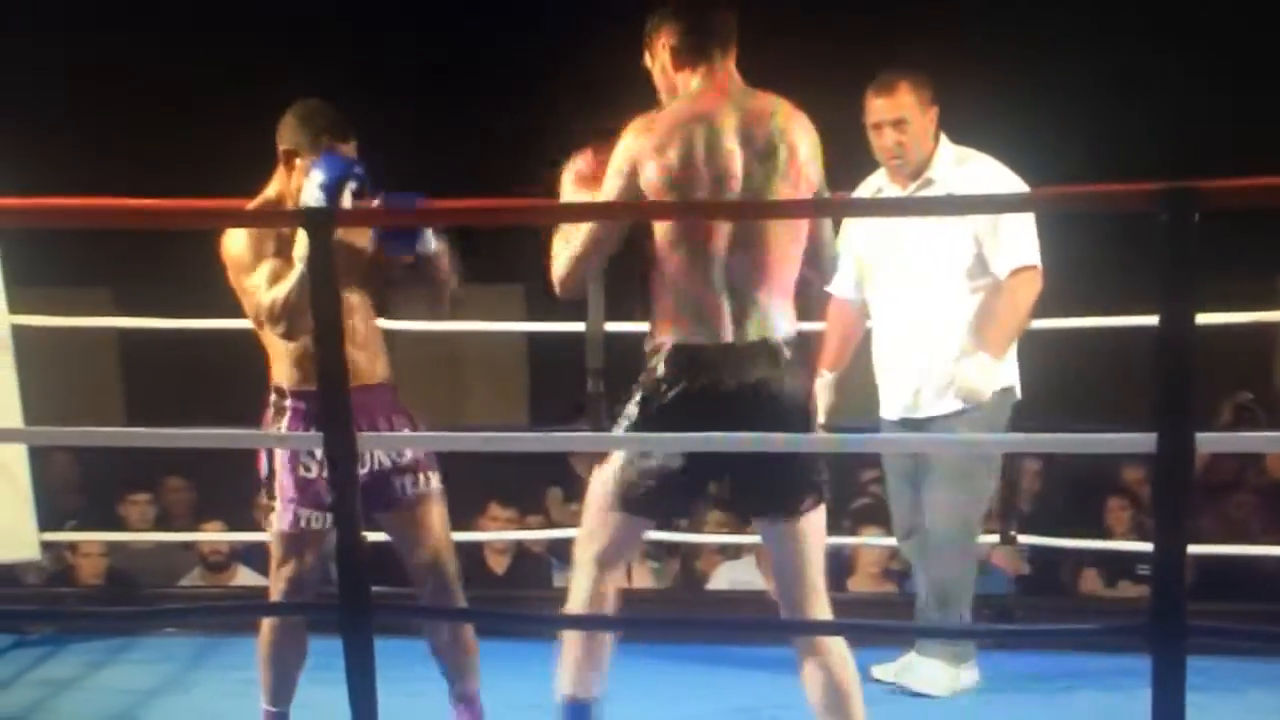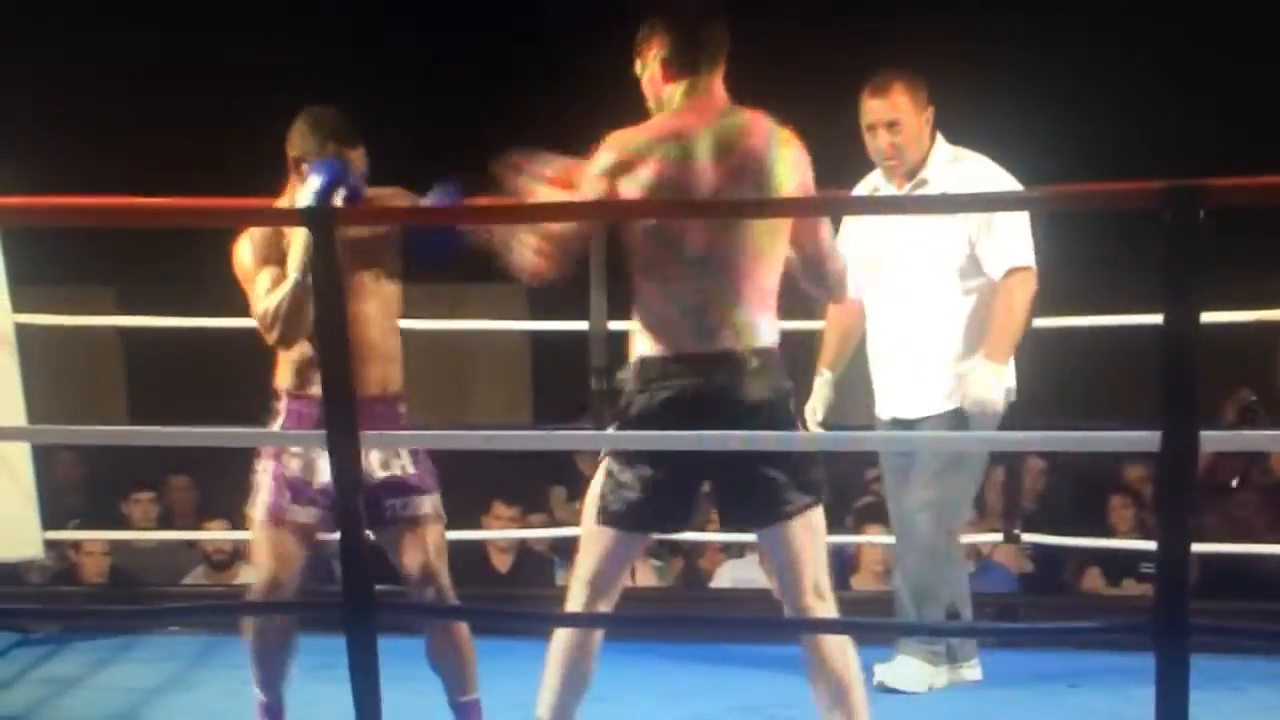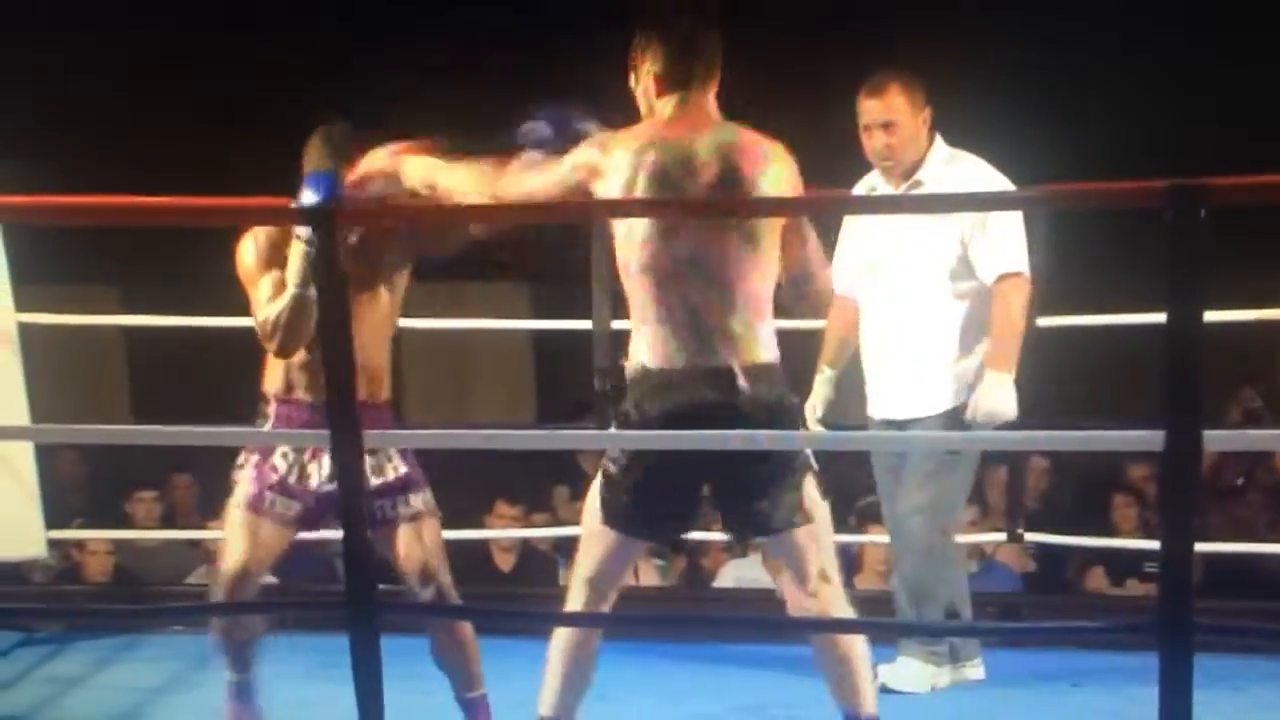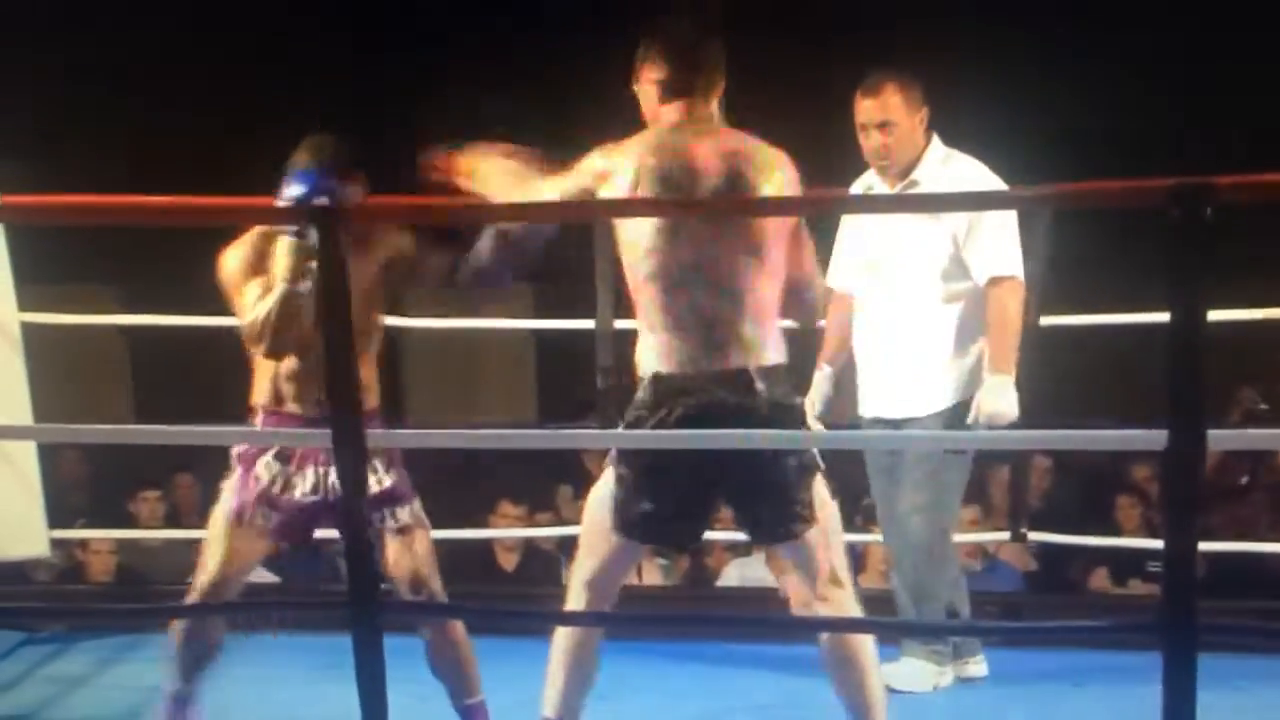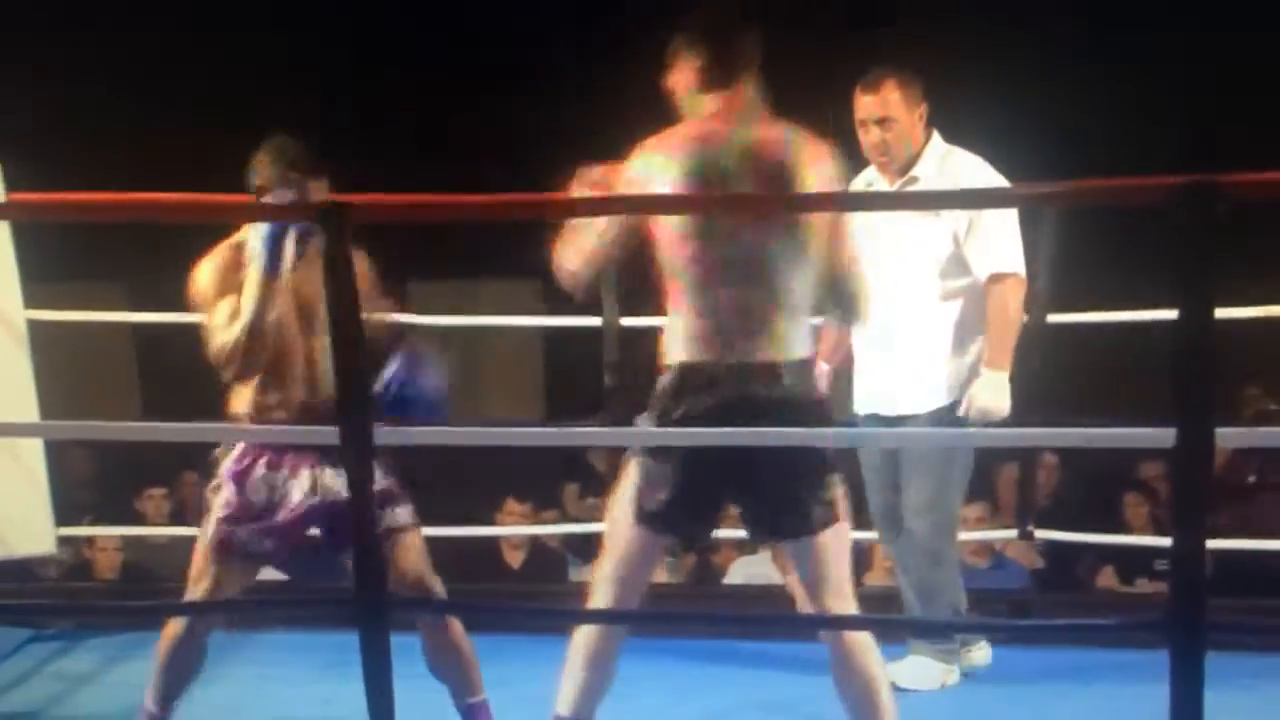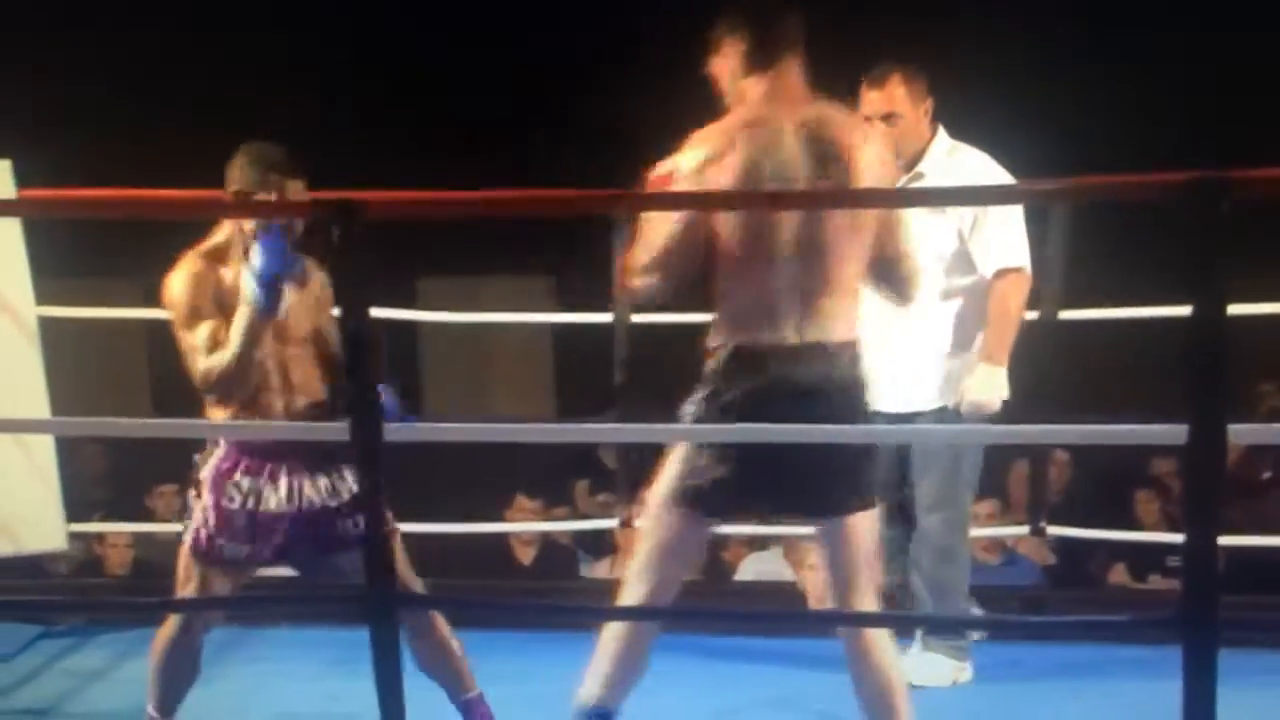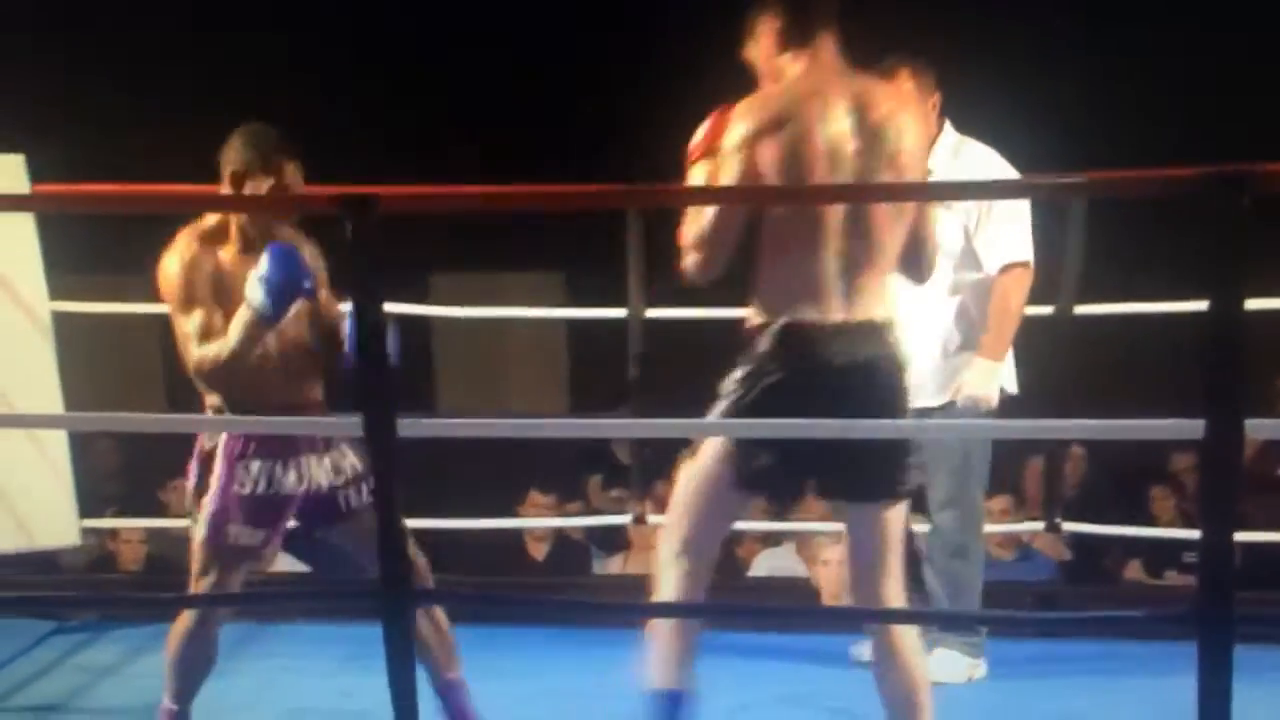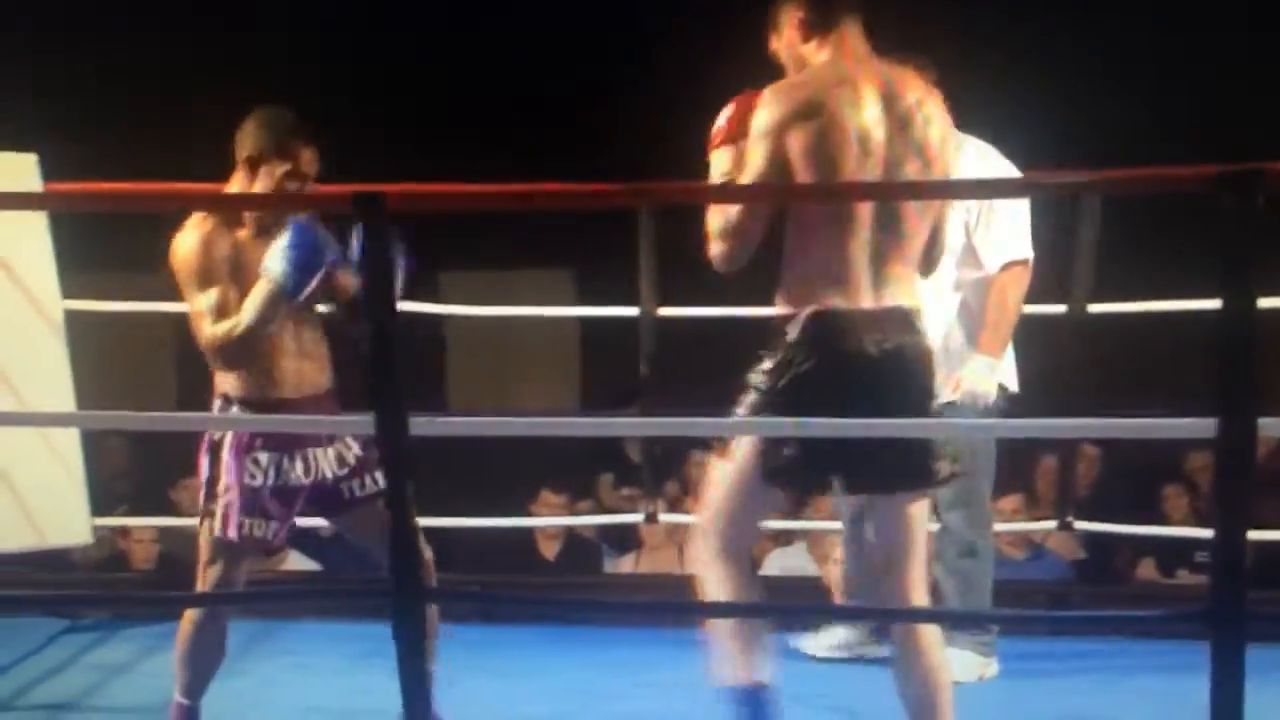
dt=0.1s
person 1, frame 1
left shoulder: (649, 142)
right shoulder: (797, 131)
left elbow: (569, 276)
left wrist: (579, 192)
left hip: (683, 385)
right hip: (775, 382)
left knee: (596, 556)
right knee: (807, 608)
person 1, frame 2
left shoulder: (627, 152)
right shoulder: (785, 149)
left elbow: (540, 260)
right elbow: (832, 281)
left wrist: (542, 194)
left hip: (665, 394)
right hip: (758, 389)
left knee: (590, 591)
right knee: (811, 604)
person 1, frame 3
left shoulder: (611, 156)
right shoulder: (772, 161)
left elbow: (504, 189)
right elbow: (818, 289)
left wrist: (402, 165)
left hip: (661, 404)
right hip: (759, 401)
left knee: (587, 595)
right knee: (820, 593)
person 1, frame 4
left shoulder: (619, 164)
right shoulder: (774, 168)
left elbow: (528, 194)
right elbow: (812, 296)
left wrist: (478, 164)
left hip: (670, 410)
right hip: (763, 404)
left knee: (589, 597)
right knee: (829, 594)
person 1, frame 5
left shoulder: (657, 160)
right shoulder: (812, 160)
left elbow: (573, 270)
right elbow: (851, 303)
left wrist: (587, 200)
left hip: (695, 401)
right hip: (788, 401)
left knee: (612, 597)
right knee: (835, 609)
person 1, frame 6
left shoulder: (713, 147)
right shoulder: (863, 144)
left elbow: (647, 280)
right elbow: (901, 283)
left wrist: (659, 208)
left hip: (745, 383)
right hip: (833, 382)
left knee: (650, 579)
right knee: (859, 603)
person 1, frame 7
left shoulder: (760, 117)
right shoulder: (904, 118)
left elbow: (700, 260)
left wrist: (701, 179)
left hip: (789, 359)
right hip: (872, 361)
left knee: (683, 546)
right knee: (883, 596)
person 1, frame 8
left shoulder: (789, 103)
right shoulder: (928, 105)
left elbow: (726, 248)
left wrist: (724, 164)
left hip: (819, 346)
right hip: (901, 349)
left knee: (718, 544)
right knee: (907, 591)
person 2, frame 1
left shoulder: (984, 181)
right shoulder: (865, 199)
left elbow: (1024, 275)
right elbow: (848, 298)
left wrist: (991, 355)
right wrist: (826, 376)
left hip: (968, 392)
right hip: (900, 397)
left knee: (947, 522)
right knee: (916, 529)
left ankle: (943, 651)
right ankle: (947, 649)
person 2, frame 2
left shoulder: (979, 181)
right shoulder: (864, 199)
left elbow: (1019, 277)
right elbow: (849, 298)
left wrist: (993, 362)
right wrist: (825, 376)
left hip: (960, 393)
right hip: (895, 396)
left knee: (928, 521)
right knee: (912, 528)
left ankle: (925, 651)
right ankle: (954, 650)
person 2, frame 3
left shoulder: (974, 186)
right shoulder: (863, 197)
left elbow: (1011, 284)
right elbow: (848, 296)
left wrist: (999, 373)
right wrist: (826, 375)
left hip: (950, 393)
right hip: (887, 396)
left knee: (920, 522)
right knee: (911, 527)
left ankle: (926, 651)
right ankle: (957, 648)
person 2, frame 4
left shoulder: (969, 186)
right shoulder: (862, 195)
left elbow: (1006, 287)
right elbow: (847, 292)
left wrist: (1000, 377)
right wrist: (825, 371)
left hip: (944, 393)
right hip: (879, 396)
left knee: (918, 523)
right knee: (903, 527)
left ankle: (928, 651)
right ankle: (958, 646)
person 2, frame 5
left shoulder: (970, 181)
right shoulder: (863, 191)
left elbow: (1006, 282)
left wrist: (994, 372)
right wrist: (825, 365)
left hip: (941, 391)
right hip: (874, 392)
left knee: (925, 520)
right knee: (895, 521)
left ankle: (937, 647)
right ankle: (957, 634)
person 2, frame 6
left shoulder: (975, 178)
left elbow: (1011, 277)
left wrist: (991, 365)
left hip: (947, 386)
right hip: (881, 386)
left knee: (937, 517)
right knee: (881, 514)
left ankle: (946, 643)
right ankle: (950, 616)
person 2, frame 7
left shoulder: (983, 175)
left elbow: (1014, 273)
left wrist: (987, 364)
left hip: (956, 381)
left knee: (951, 512)
left ankle: (961, 639)
person 2, frame 8
left shoulder: (981, 171)
left elbow: (1014, 268)
left wrist: (986, 358)
left hip: (956, 380)
left knee: (959, 509)
left ankle: (971, 643)
right ankle: (862, 625)
person 3, frame 1
right shoulder: (248, 236)
right elbow: (283, 321)
left wrist: (428, 245)
right wrist: (309, 228)
left hip: (380, 412)
right hip: (305, 423)
left knee: (440, 574)
right knee: (292, 589)
person 3, frame 2
left shoulder: (385, 212)
right shoulder: (260, 241)
right elbow: (280, 330)
right wrist: (308, 236)
left hip: (383, 423)
right hip: (306, 425)
left knee: (433, 584)
right knee: (271, 588)
person 3, frame 3
right shoulder: (263, 246)
right elbow: (280, 336)
right wrist: (308, 242)
left hip: (370, 433)
right hip: (292, 432)
left knee: (433, 583)
right knee: (236, 578)
person 3, frame 4
left shoulder: (378, 241)
right shoulder: (247, 254)
right elbow: (267, 341)
right wrist: (292, 247)
right hip: (279, 443)
left knee: (424, 590)
right knee: (211, 587)
person 3, frame 5
left shoulder: (344, 261)
right shoulder: (218, 271)
left elbow: (383, 341)
right elbow: (235, 361)
left wrist: (408, 373)
right wrist: (263, 269)
left hip: (342, 451)
right hip: (264, 455)
left knee: (419, 592)
right knee: (201, 608)
person 3, frame 6
left shoulder: (310, 271)
right shoulder: (194, 278)
right elbow: (215, 385)
right wrist: (254, 310)
left hip: (320, 455)
right hip: (245, 462)
left knee: (405, 595)
right knee: (191, 612)
person 3, frame 7
left shoulder: (297, 247)
right shoulder: (188, 260)
right elbow: (207, 371)
left wrist: (359, 342)
right wrist: (257, 311)
left hip: (319, 434)
right hip: (245, 444)
left knee: (406, 571)
right knee: (208, 600)
person 3, frame 8
left shoulder: (302, 232)
right shoulder: (201, 240)
right elbow: (223, 349)
right wrist: (274, 285)
left hip: (326, 424)
right hip: (253, 435)
left knee: (412, 561)
right knee: (217, 592)
